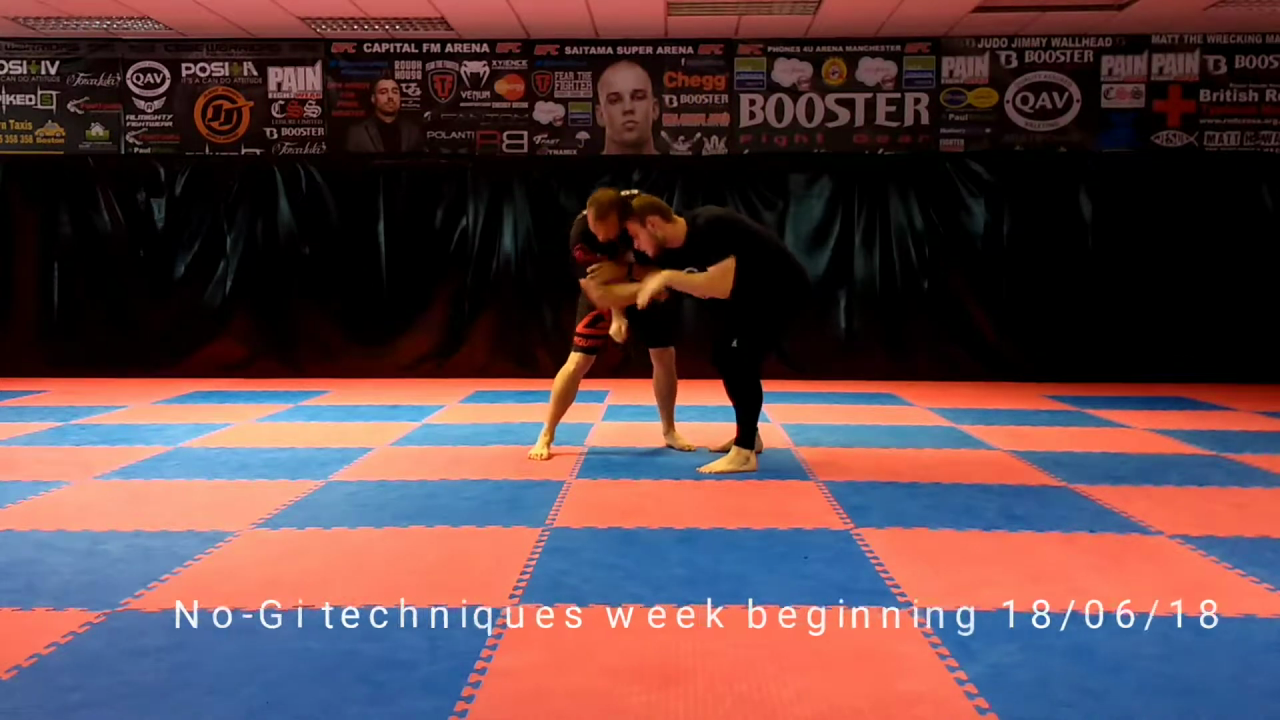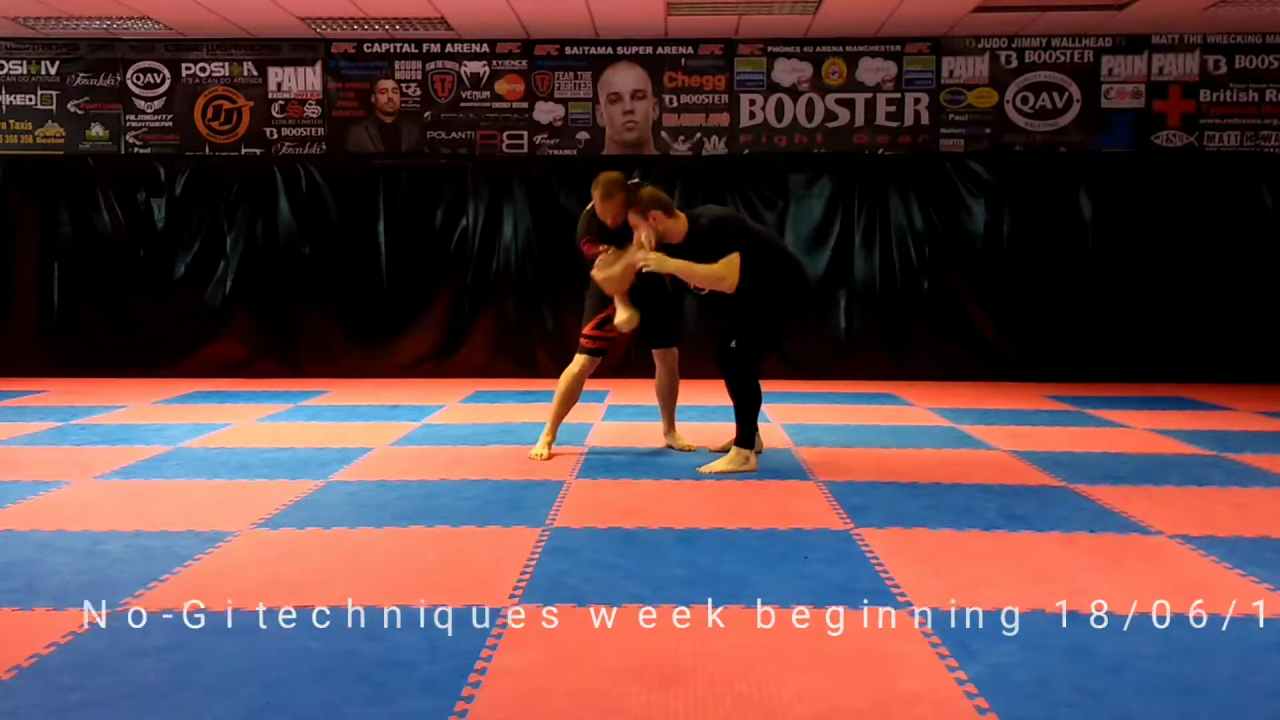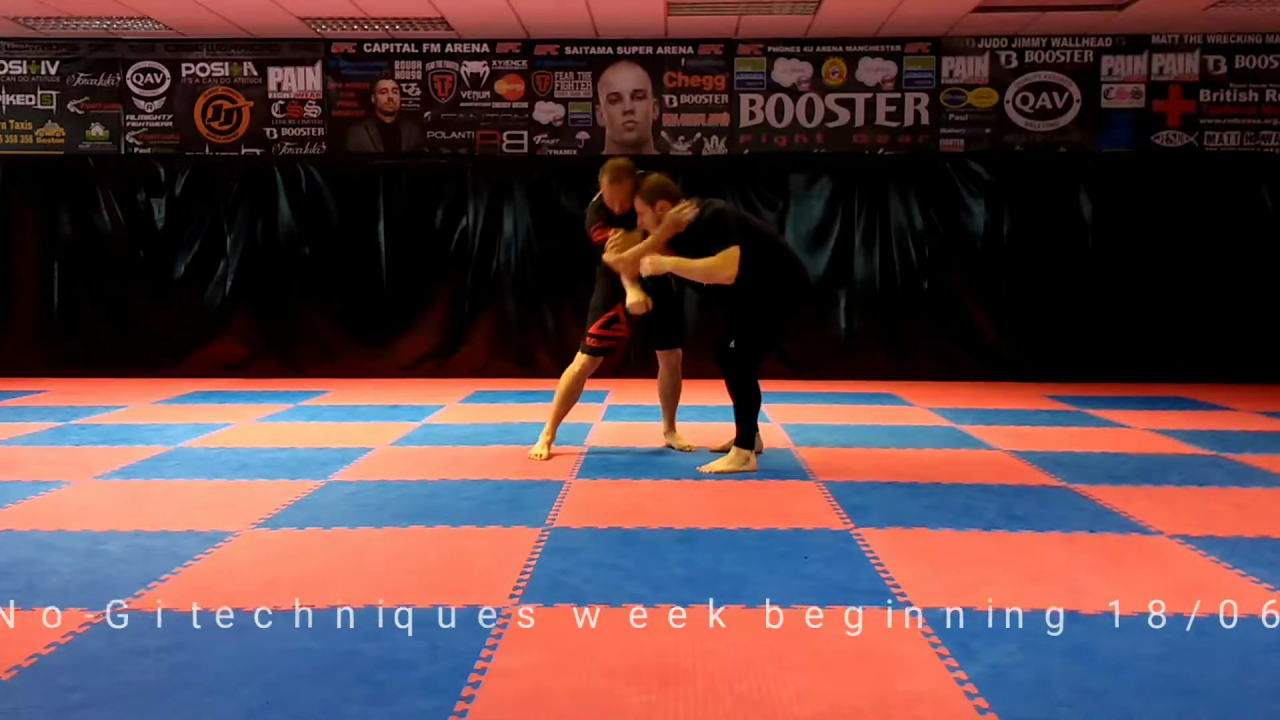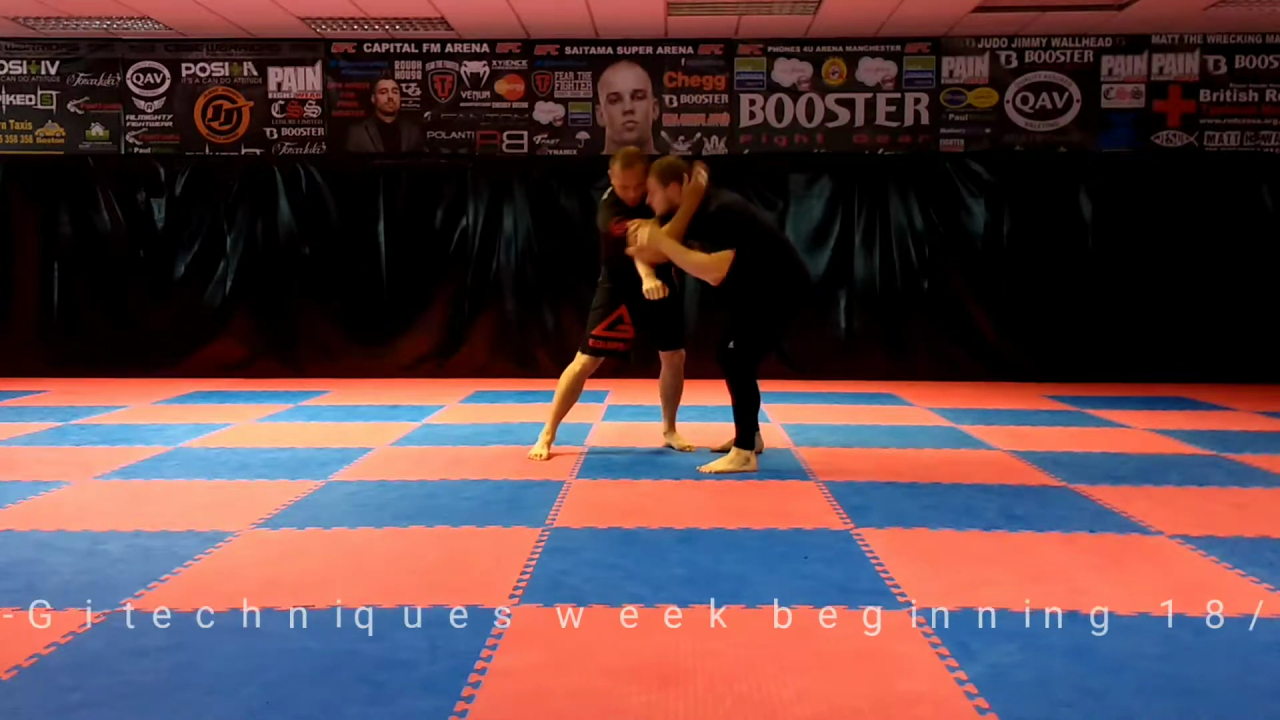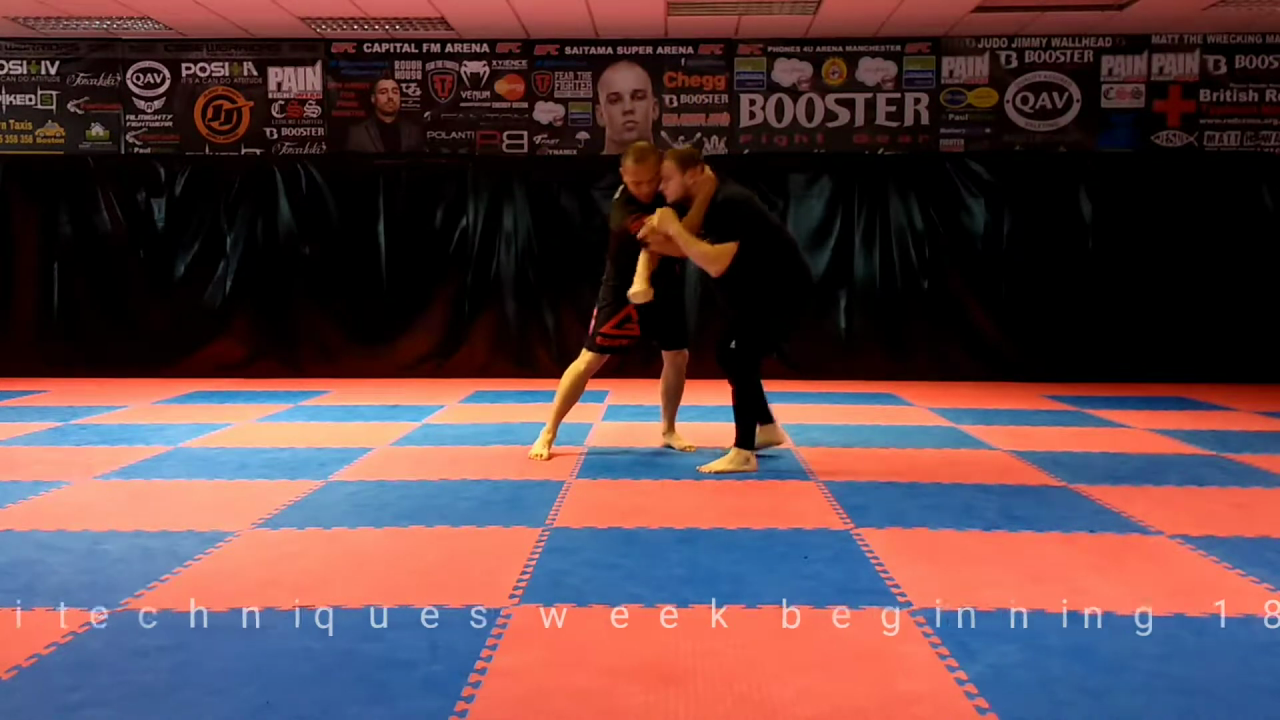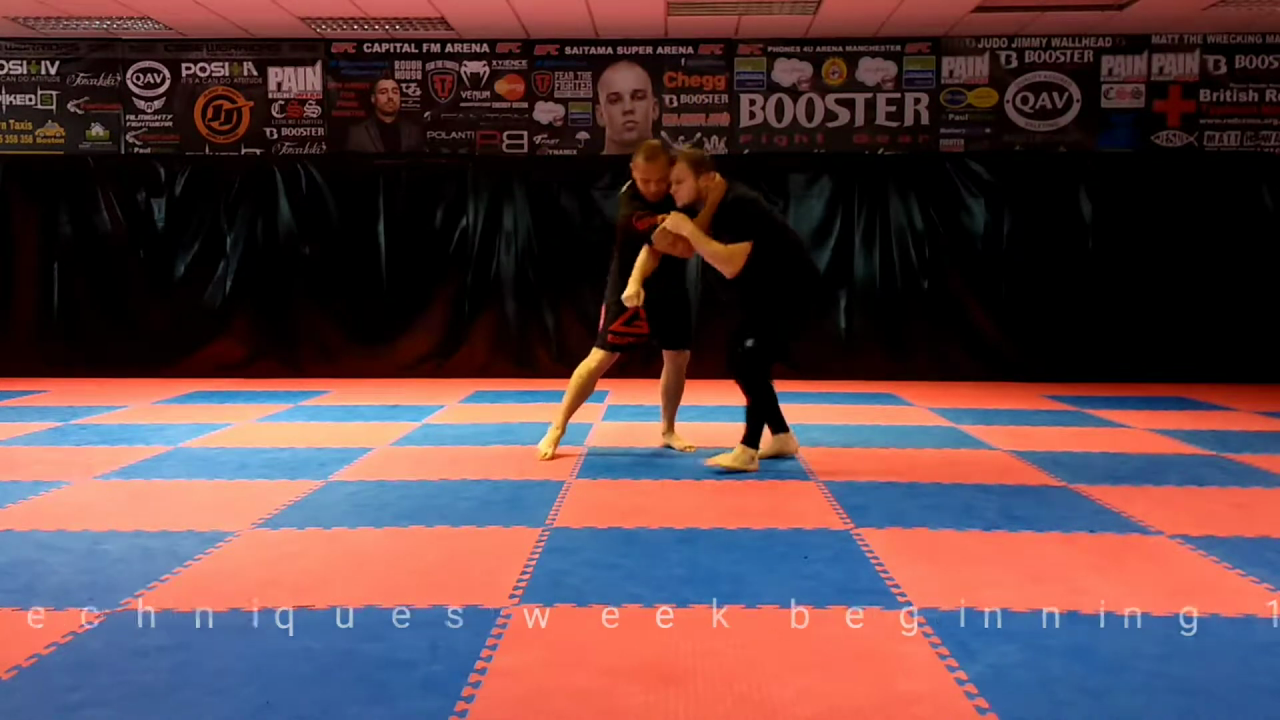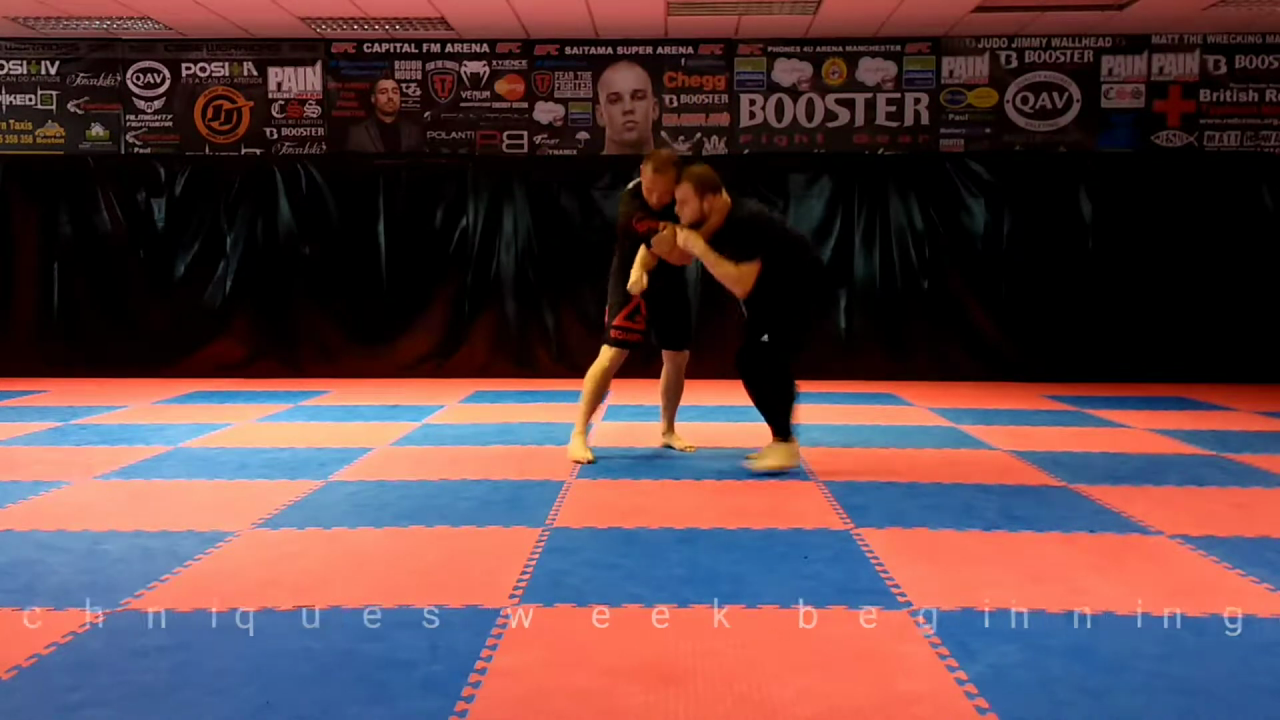
dt=0.1s
person 1, frame 1
left shoulder: (710, 228)
right shoulder: (672, 248)
left elbow: (720, 285)
right elbow: (653, 286)
left wrist: (665, 278)
right wrist: (610, 293)
left hip: (781, 291)
right hip: (747, 295)
left knee: (740, 362)
right knee: (724, 357)
left ankle: (744, 453)
right ankle: (748, 434)
person 1, frame 2
left shoulder: (711, 225)
right shoulder: (675, 239)
left elbow: (728, 278)
left wrist: (669, 264)
left hip: (781, 290)
right hip: (751, 294)
left knee: (740, 362)
right knee: (727, 357)
left ankle: (743, 454)
right ankle: (748, 436)
person 1, frame 3
left shoulder: (714, 219)
right shoulder: (680, 228)
left elbow: (726, 272)
left wrist: (667, 263)
left hip: (781, 291)
right hip: (751, 293)
left knee: (739, 363)
right knee: (728, 357)
left ankle: (744, 453)
right ankle: (749, 435)
person 1, frame 4
left shoulder: (721, 211)
right shoulder: (695, 212)
left elbow: (714, 273)
left wrist: (664, 242)
right wrist: (647, 240)
left hip: (780, 289)
right hip: (754, 289)
left knee: (740, 362)
right knee: (730, 358)
left ankle: (743, 454)
right ankle: (748, 433)
person 1, frame 5
left shoulder: (729, 202)
right shoulder: (703, 203)
left elbow: (716, 264)
left wrist: (674, 228)
right wrist: (661, 227)
left hip: (780, 289)
right hip: (755, 289)
left knee: (739, 362)
right knee: (730, 356)
left ankle: (743, 453)
right ankle: (766, 427)
person 1, frame 6
left shoulder: (739, 204)
left elbow: (731, 265)
left wrist: (690, 231)
right wrist: (674, 229)
left hip: (788, 289)
right hip: (757, 292)
left knee: (751, 363)
right knee: (741, 361)
left ankle: (748, 450)
right ankle: (782, 436)
person 1, frame 7
left shoulder: (746, 222)
right shoulder: (712, 223)
left elbow: (742, 285)
left wrist: (700, 247)
left hip: (798, 290)
right hip: (768, 295)
left knee: (771, 360)
right knee: (748, 363)
left ankle: (785, 447)
right ankle: (782, 441)
person 2, frame 1
right shoulder: (581, 232)
left wrist: (625, 271)
left knee: (665, 357)
right knee: (579, 361)
left ankle: (669, 431)
right ankle: (546, 437)
person 2, frame 2
right shoulder: (589, 226)
right elbow: (613, 281)
left hip: (651, 284)
right hip: (610, 290)
left knee: (668, 359)
right knee: (584, 363)
left ankle: (669, 431)
right ankle: (548, 436)
person 2, frame 3
right shoulder: (598, 215)
left hip: (658, 284)
right hip: (615, 288)
left knee: (672, 358)
right knee: (585, 362)
left ankle: (670, 431)
right ankle: (547, 435)
person 2, frame 4
right shoulder: (611, 212)
right wrist: (690, 204)
left hip: (661, 284)
right hip: (619, 289)
left knee: (674, 358)
right knee: (586, 362)
left ankle: (669, 430)
right ankle: (547, 434)
person 2, frame 5
right shoulder: (625, 210)
right wrist: (703, 196)
left hip: (665, 283)
right hip: (623, 288)
left knee: (677, 358)
right knee: (590, 360)
left ankle: (669, 431)
right ankle: (548, 433)
person 2, frame 6
right shoulder: (631, 205)
right elbow: (682, 248)
right wrist: (712, 202)
left hip: (671, 282)
right hip: (631, 282)
left knee: (678, 357)
right knee: (601, 358)
left ankle: (667, 431)
right ankle: (556, 430)
person 2, frame 7
right shoulder: (633, 207)
right elbow: (676, 255)
left hip: (669, 281)
right hip: (631, 282)
left knee: (677, 358)
right knee: (612, 355)
left ankle: (668, 430)
right ankle: (579, 433)
